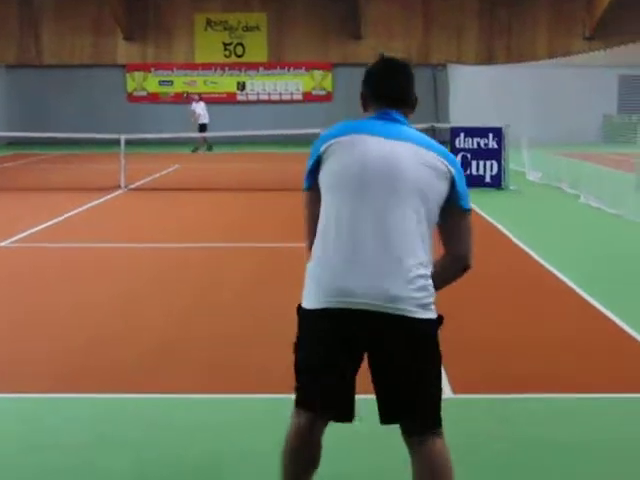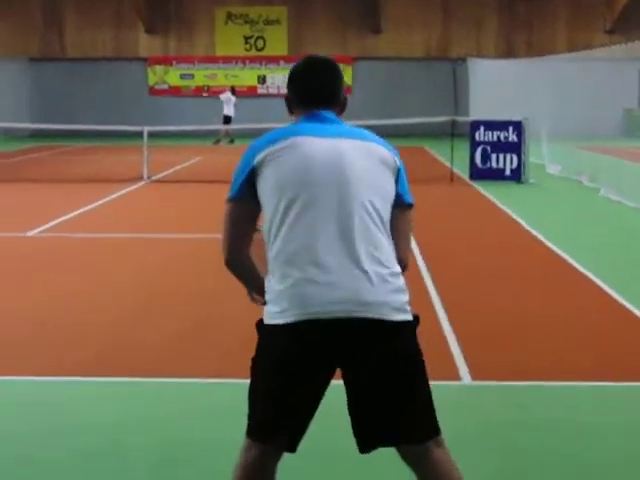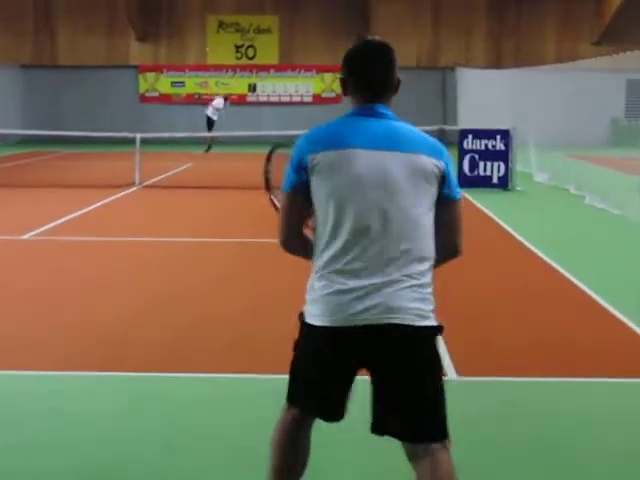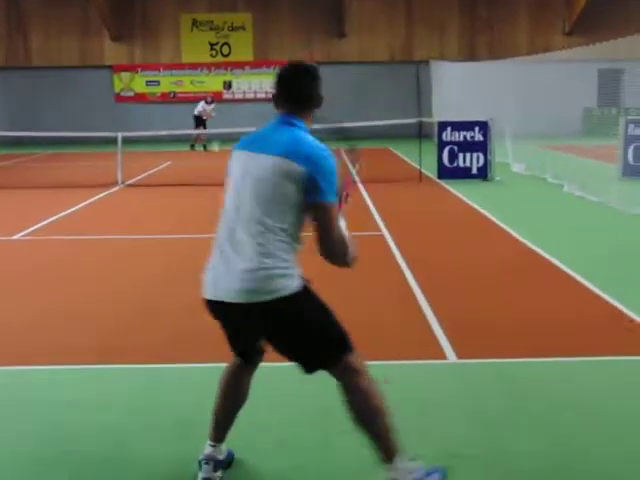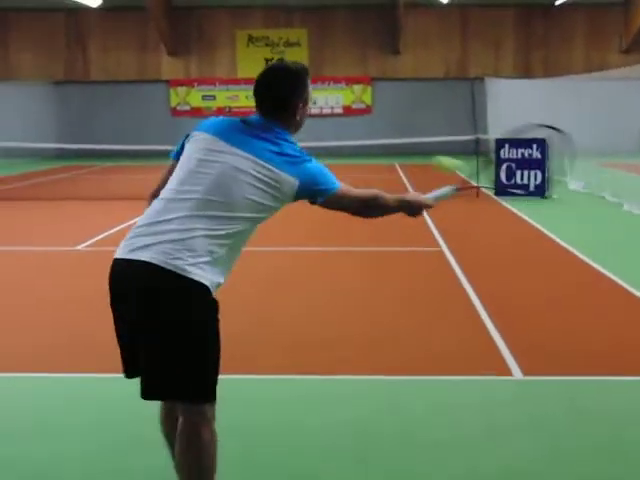
dt=0.7s
person 1, frame 1
left shoulder: (330, 142)
right shoulder: (443, 159)
right elbow: (461, 257)
left hip: (327, 301)
right hip: (407, 308)
left knee: (309, 416)
right knee: (423, 434)
person 1, frame 2
left shoulder: (263, 150)
right shoulder: (383, 150)
left elbow: (233, 254)
right elbow: (401, 255)
left hip: (295, 315)
right hip: (384, 312)
person 1, frame 3
left shoulder: (311, 147)
right shoulder: (431, 152)
left elbow: (288, 239)
right elbow: (449, 246)
left hip: (330, 314)
right hip: (407, 316)
left knee: (297, 413)
person 1, frame 4
left shoulder: (245, 145)
right shoulder: (314, 155)
right elbow: (333, 246)
right wrist: (345, 254)
left hip: (219, 287)
right hip: (273, 288)
left knee: (245, 358)
right knee: (351, 370)
person 1, frame 5
left shoulder: (207, 128)
right shoulder: (299, 167)
right elbow: (364, 202)
right wrist: (411, 202)
left hip: (129, 262)
right hip: (183, 278)
left knee: (176, 394)
right knee: (196, 406)
